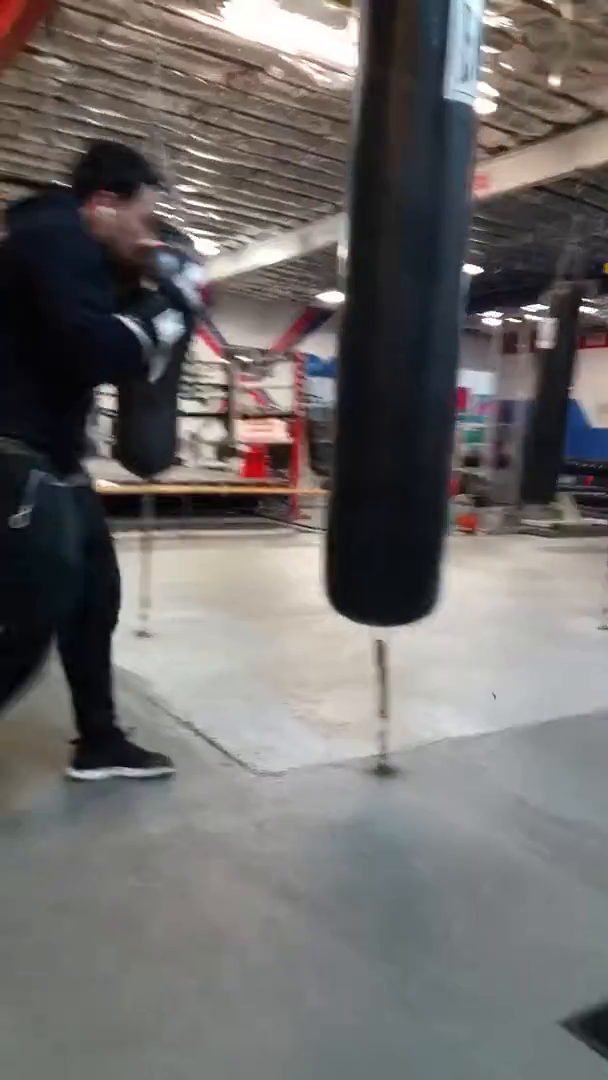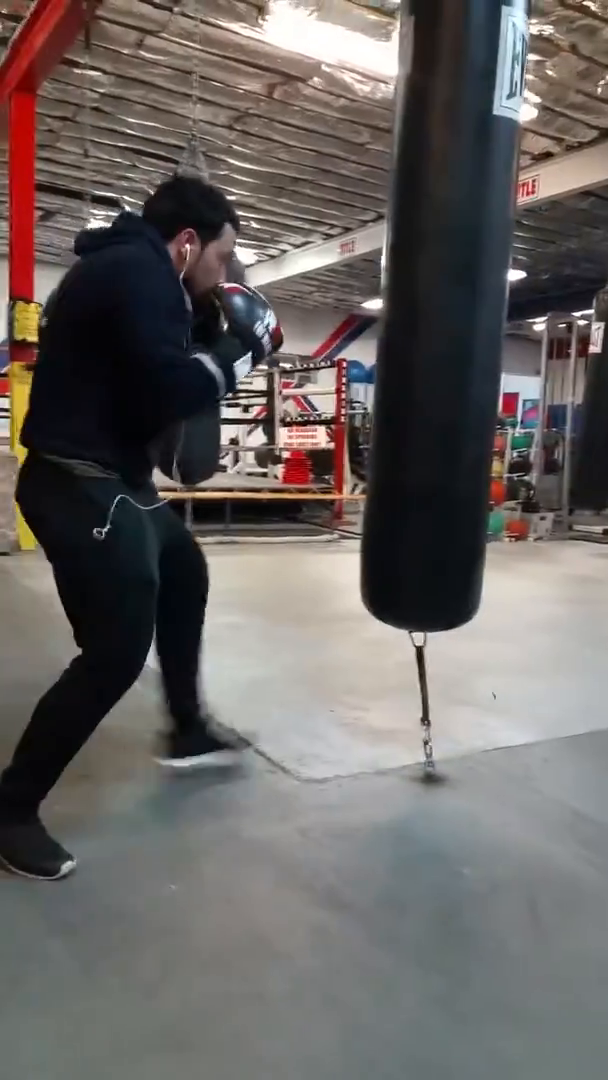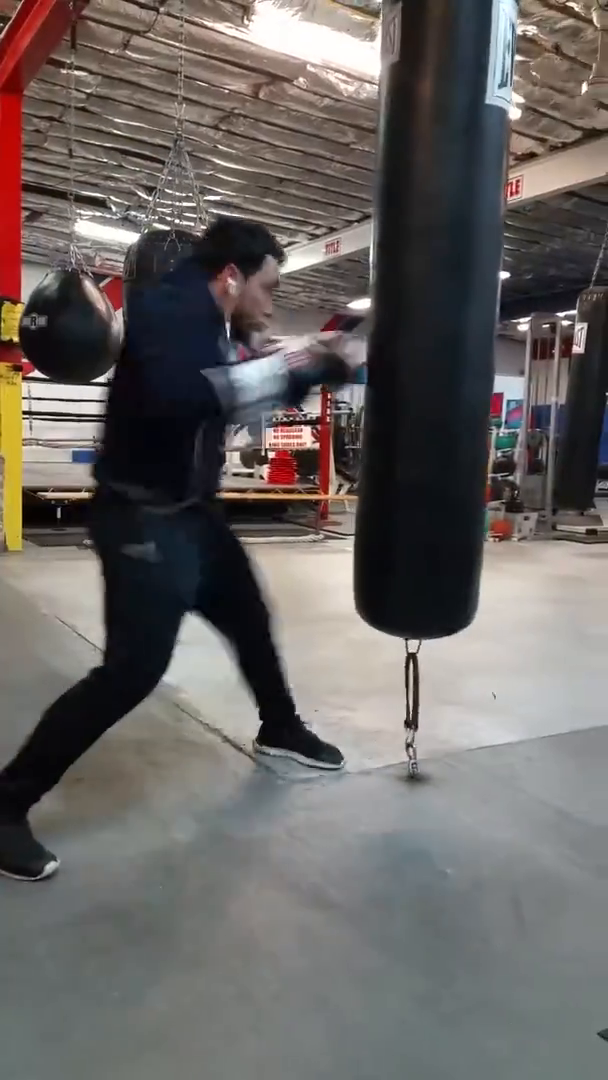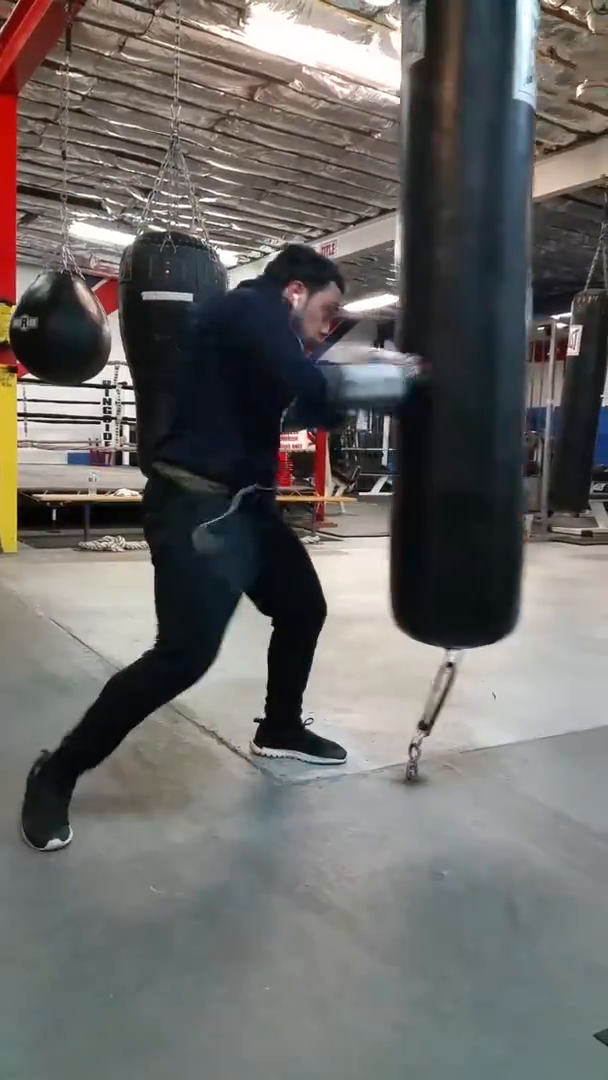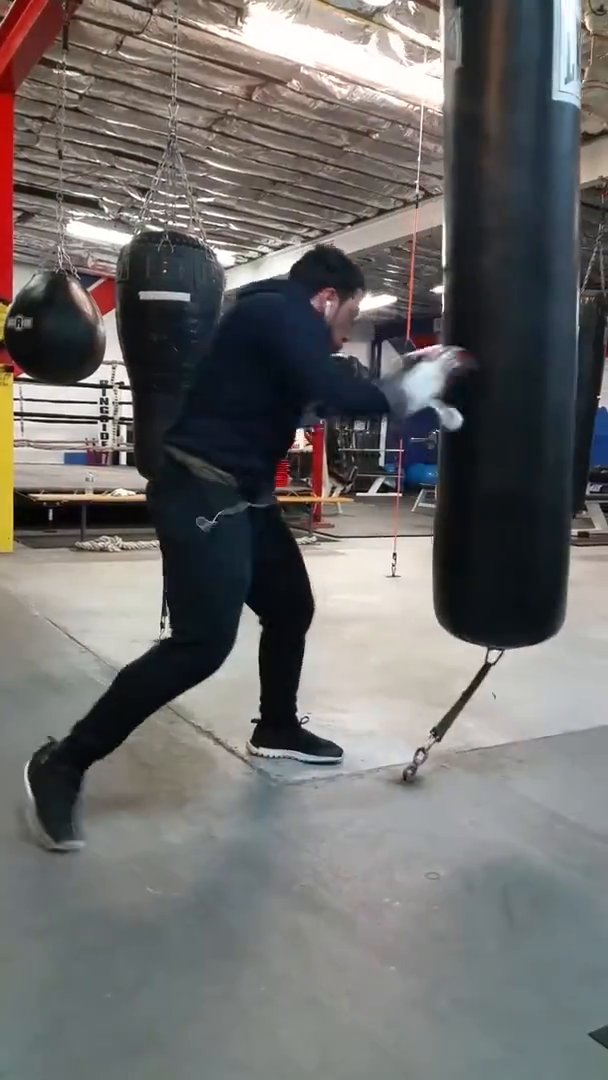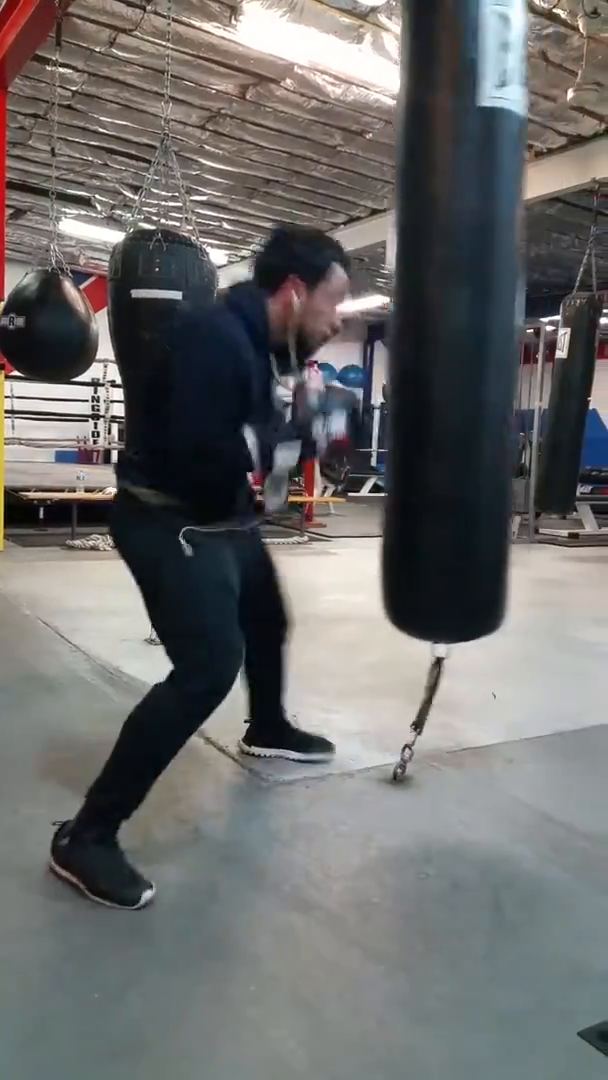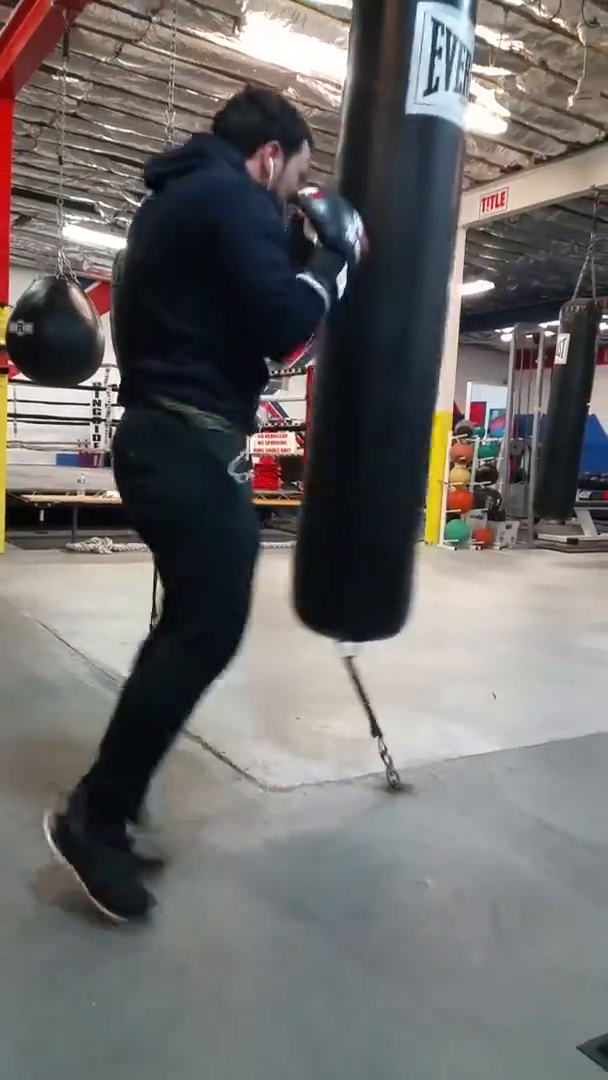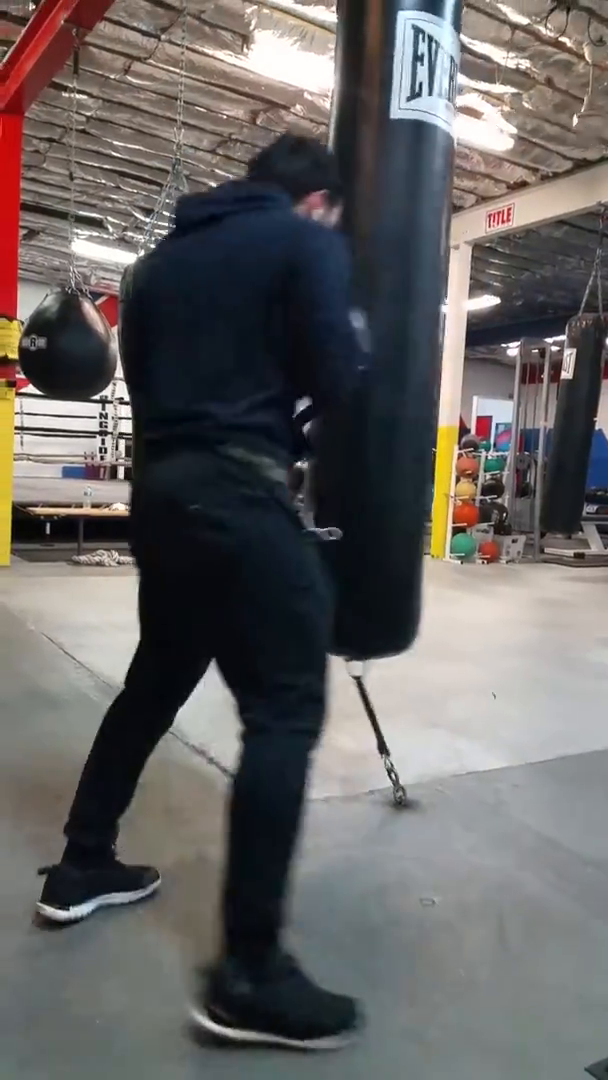
dt=0.3s
person 1, frame 1
left shoulder: (73, 249)
right shoulder: (57, 235)
left elbow: (98, 347)
right elbow: (98, 351)
left wrist: (147, 285)
right wrist: (167, 309)
left knee: (96, 599)
left ankle: (99, 743)
person 1, frame 2
left shoulder: (136, 269)
right shoulder: (133, 271)
left elbow: (162, 370)
right elbow: (178, 388)
left wrist: (225, 332)
right wrist: (243, 344)
left hip: (115, 483)
right hip: (83, 489)
left knee: (184, 578)
right knee: (115, 652)
left ankle: (187, 730)
person 1, frame 3
left shoulder: (212, 323)
right shoulder: (170, 309)
left elbow: (254, 391)
right elbow: (169, 399)
left wrist: (315, 364)
right wrist: (272, 370)
left hip: (190, 508)
right hip: (140, 516)
left knee: (248, 618)
right knee: (134, 669)
left ankle: (282, 728)
person 1, frame 4
left shoulder: (272, 337)
right shoulder: (248, 316)
left elbow: (311, 402)
right elbow: (312, 391)
left hip: (244, 502)
right hip: (194, 505)
left knee: (304, 608)
right knee: (184, 653)
left ankle: (280, 727)
right ankle: (57, 773)
person 1, frame 5
left shoulder: (285, 319)
right shoulder: (282, 313)
left elbow: (310, 403)
right elbow: (330, 393)
right wrist: (419, 382)
left hip: (239, 493)
right hip: (201, 492)
left knee: (291, 608)
right knee: (202, 643)
left ankle: (277, 730)
right ankle: (62, 766)
person 1, frame 6
left shoulder: (263, 339)
right shoulder: (217, 336)
right elbow: (196, 453)
left hip: (215, 516)
right hip: (165, 519)
left knee: (265, 621)
right knee: (208, 666)
left ankle: (267, 729)
right ankle: (86, 836)
person 1, frame 7
left shoulder: (172, 202)
right shoulder: (234, 198)
right elbow: (285, 323)
left wrist: (313, 246)
right wrist: (336, 252)
left hip: (159, 434)
right hip: (190, 444)
left knee: (191, 621)
right knee: (204, 633)
left ankle: (102, 818)
right ankle: (96, 830)
person 1, frame 8
left shoulder: (167, 254)
right shoulder: (306, 246)
right elbow: (331, 381)
right wrist: (341, 331)
left hip: (160, 484)
right hip: (237, 493)
left knee: (158, 675)
right knee: (286, 709)
left ankle: (81, 866)
right ankle: (248, 974)
